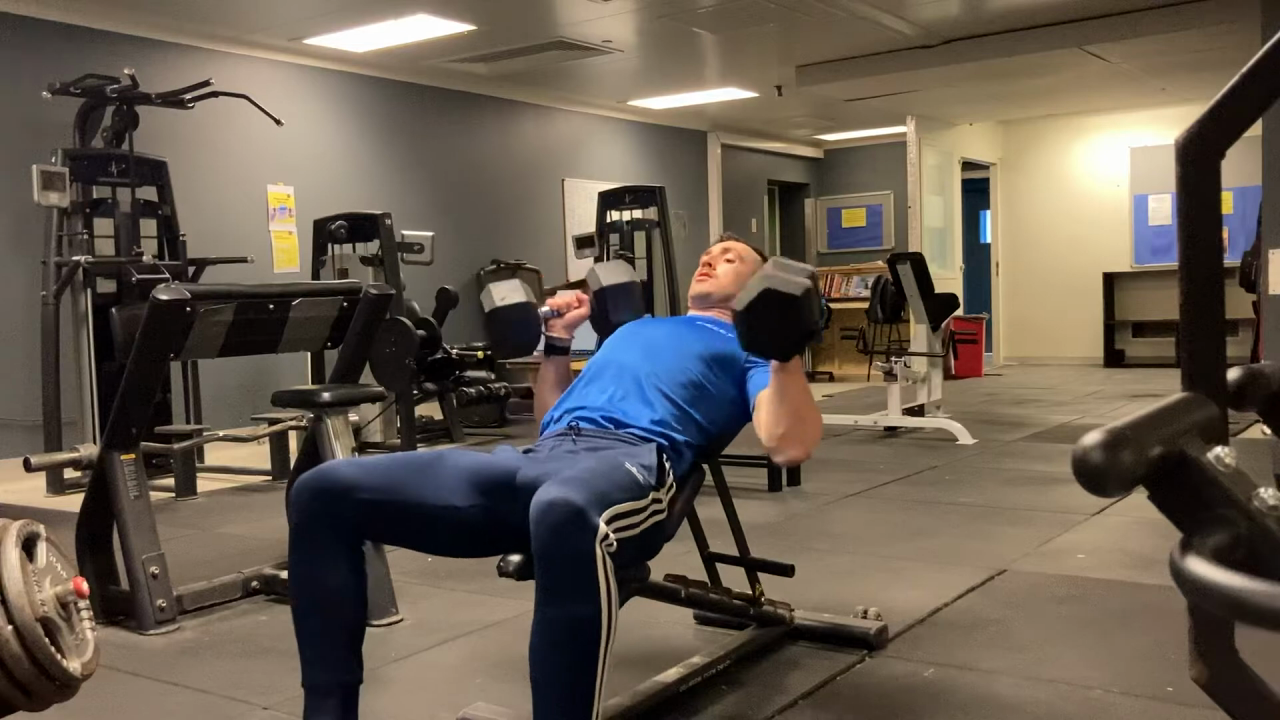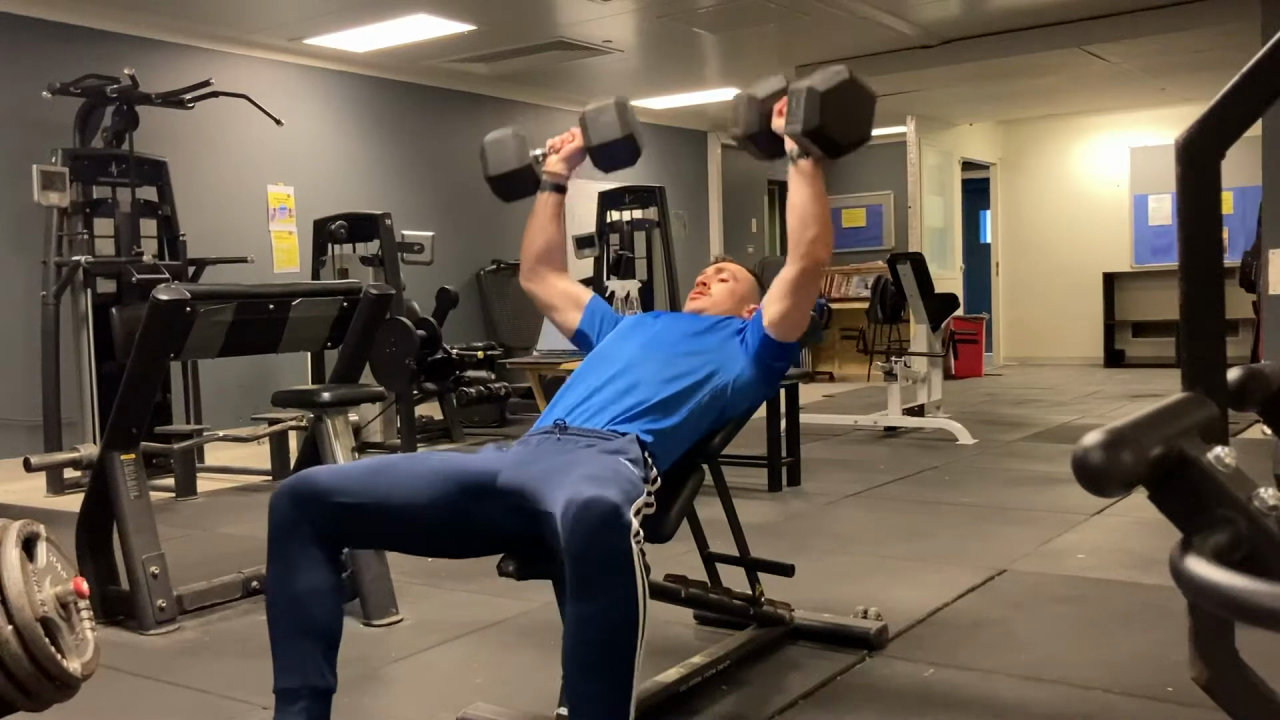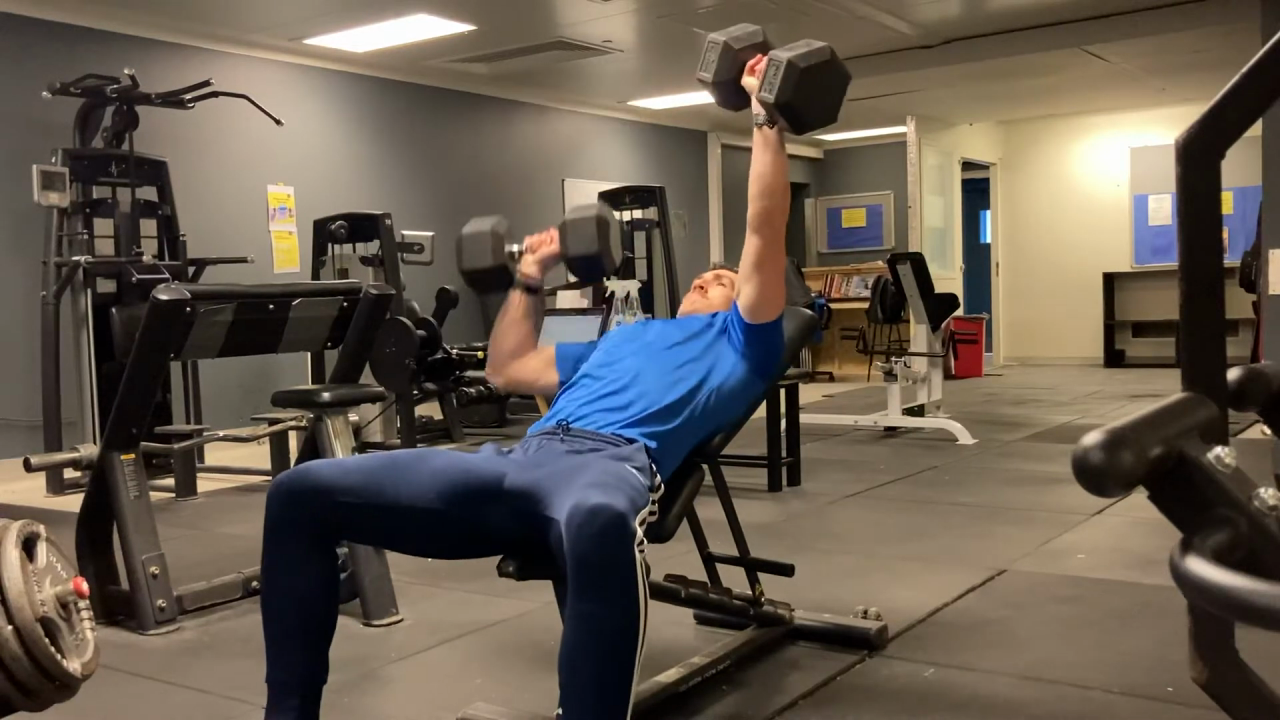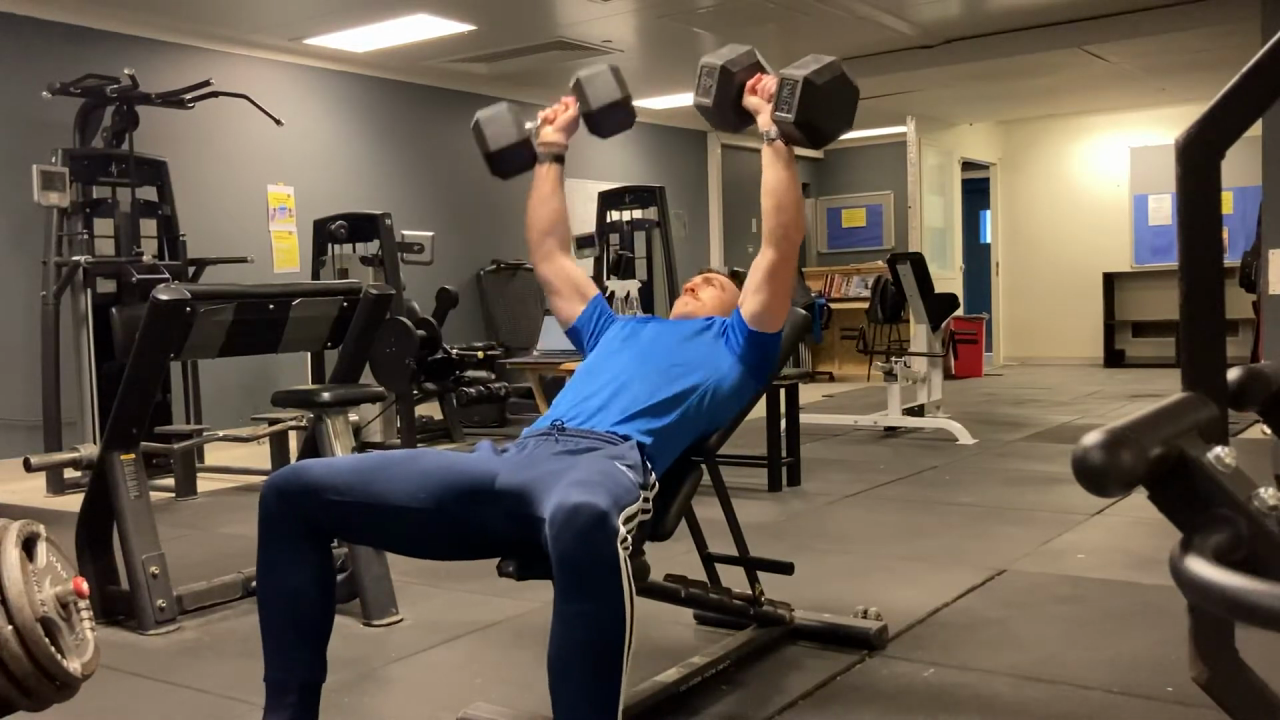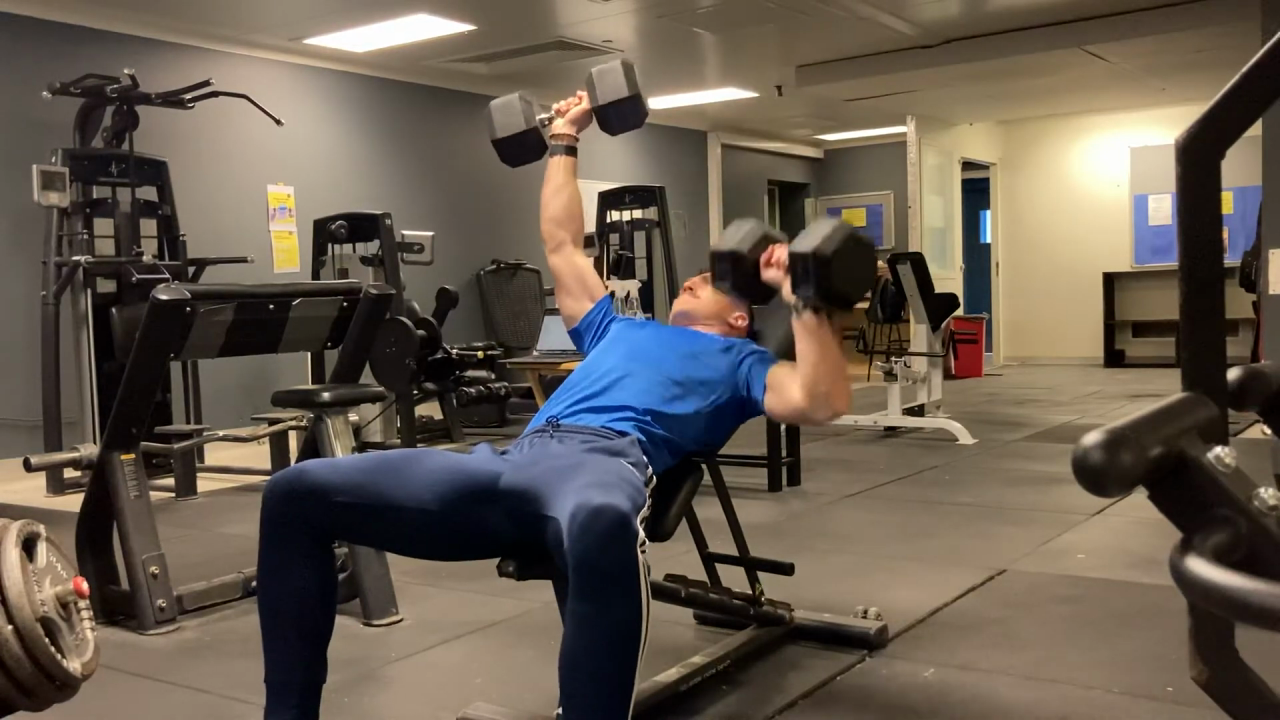
dt=1s
person 1, frame 1
left shoulder: (745, 353)
right shoulder: (632, 329)
left elbow: (791, 446)
right wrist: (557, 339)
left hip: (630, 462)
right hip: (536, 459)
left knee: (562, 512)
right knee: (325, 492)
person 1, frame 2
left shoulder: (746, 349)
right shoulder: (624, 329)
left elbow: (807, 262)
right elbow: (541, 275)
left wrist: (801, 153)
right wrist: (556, 178)
left hip: (610, 458)
right hip: (514, 456)
left knee: (595, 517)
right knee: (305, 499)
person 1, frame 3
left shoulder: (739, 342)
right shoulder: (620, 338)
left elbow: (765, 233)
right elbow: (506, 370)
left wrist: (766, 116)
right wrist: (528, 277)
left hip: (614, 462)
right hip: (518, 459)
left knee: (598, 523)
right knee: (301, 492)
person 1, frame 4
left shoulder: (734, 346)
right shoulder: (618, 330)
left elbow: (779, 250)
right elbow: (548, 255)
left wrist: (772, 129)
right wrist: (550, 151)
left hip: (607, 461)
right hip: (513, 459)
left knee: (582, 521)
right knee: (295, 491)
person 1, frame 5
left shoulder: (741, 363)
right shoulder: (617, 330)
left elbow: (825, 400)
right elbow: (562, 247)
left wrist: (798, 288)
right wrist: (564, 140)
left hip: (604, 459)
right hip: (510, 459)
left knee: (602, 526)
right knee: (296, 493)
